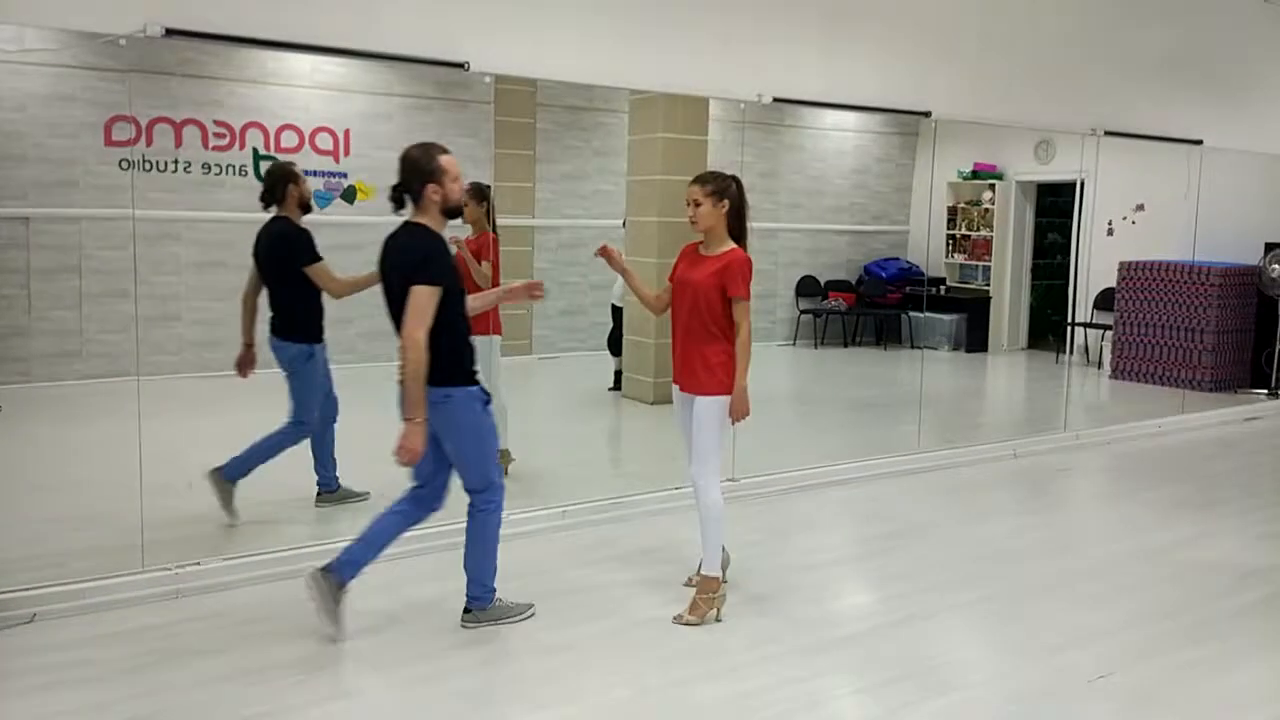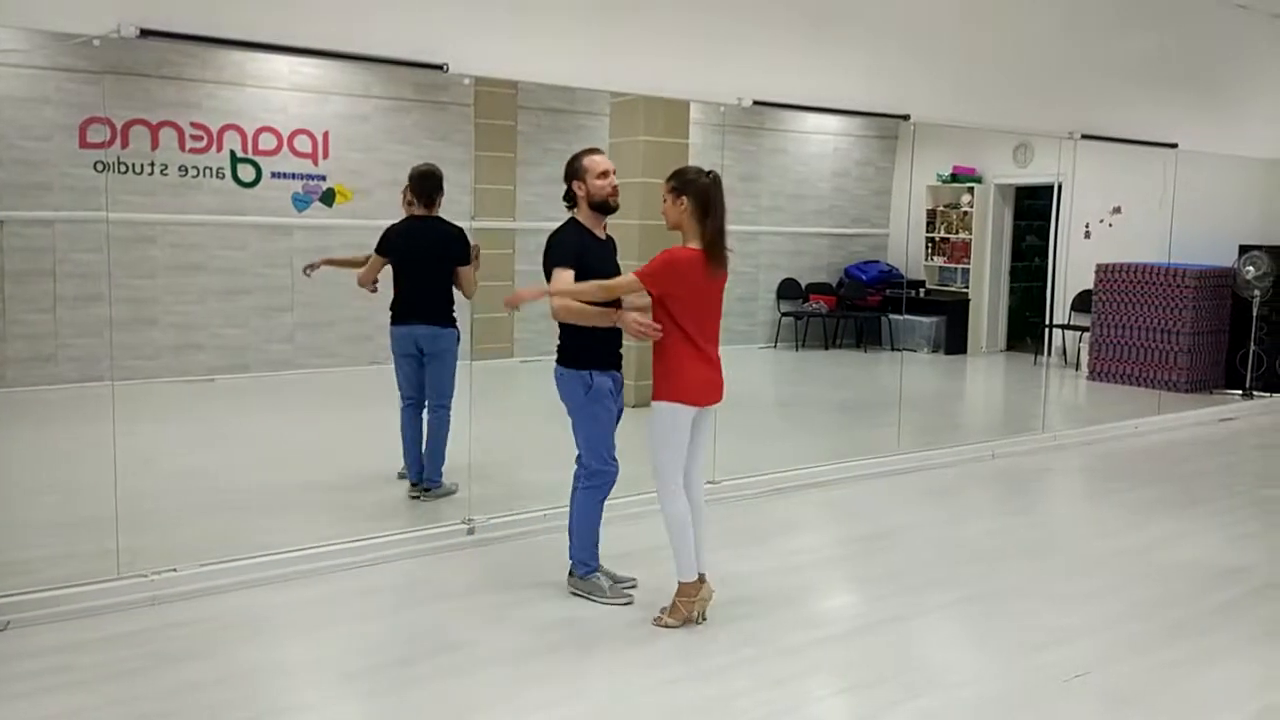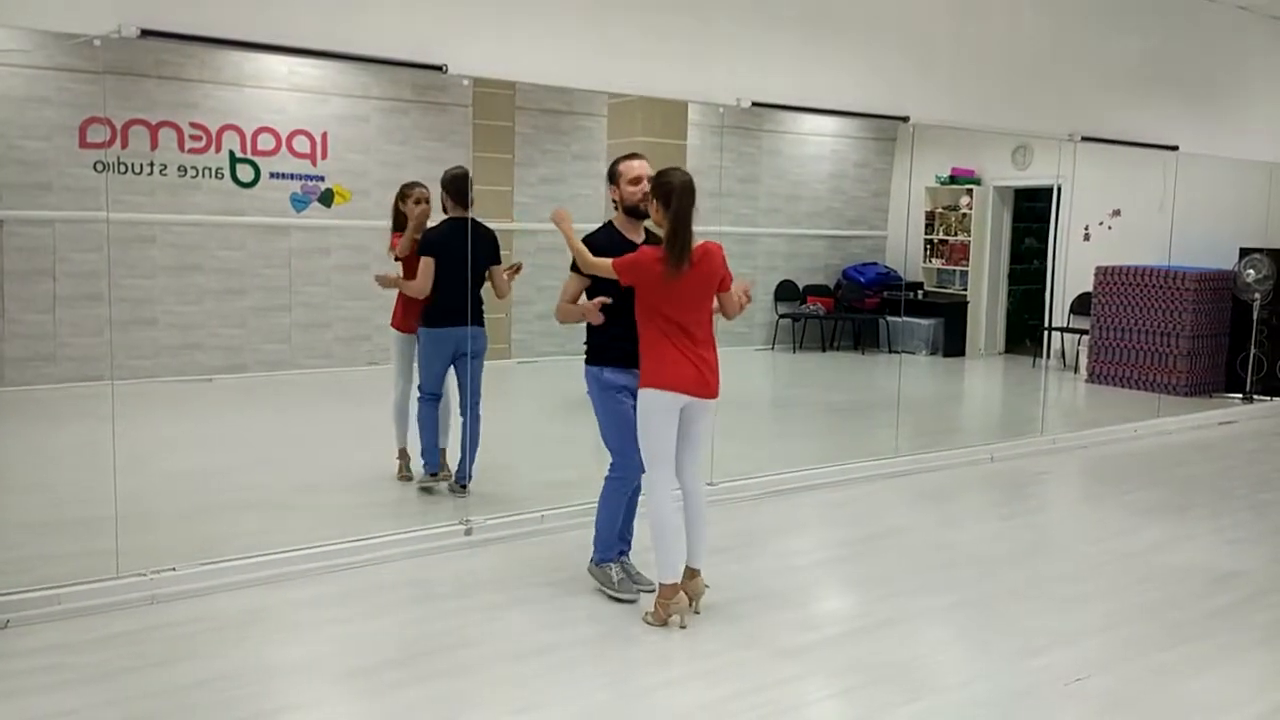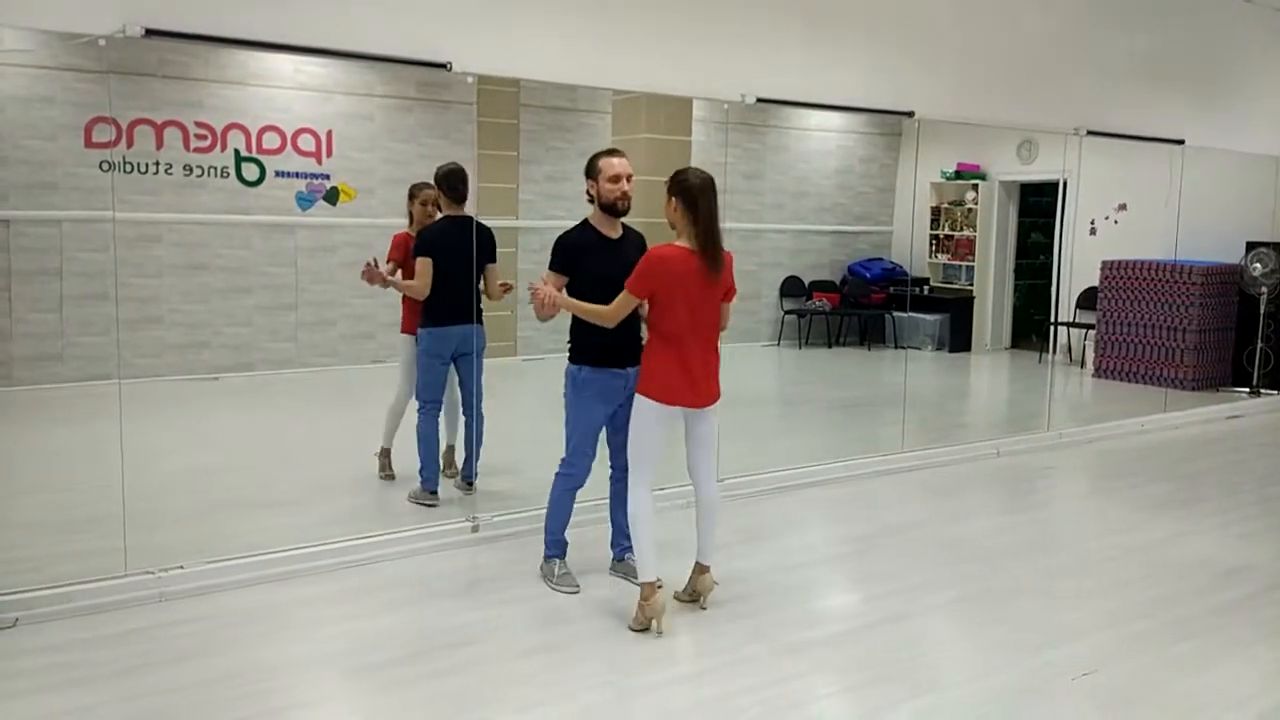
dt=1s
person 1, frame 1
left shoulder: (735, 261)
right shoulder: (688, 254)
left elbow: (743, 328)
right elbow: (659, 305)
left wrist: (740, 386)
right wrist: (622, 270)
left hip: (715, 381)
right hip: (685, 378)
left knee: (704, 476)
right knee: (699, 472)
left ankle: (712, 585)
right ankle: (715, 552)
person 1, frame 2
left shoulder: (674, 261)
right shoulder: (716, 259)
left elbow: (608, 290)
left wrist: (543, 290)
left hip: (677, 388)
right hip: (707, 386)
left knee: (669, 486)
right knee: (689, 481)
left ankle: (688, 589)
right ankle: (697, 579)
person 1, frame 3
left shoulder: (647, 261)
right shoulder: (713, 254)
left elbow: (589, 265)
right elbow: (731, 310)
left wrist: (565, 226)
right wrist: (741, 294)
left hip: (661, 383)
right hip: (703, 382)
left knee: (659, 484)
right knee: (690, 478)
left ankle: (669, 590)
right ankle: (693, 575)
person 1, frame 4
left shoulder: (659, 259)
right shoulder: (722, 260)
left elbow: (610, 317)
left wrist: (558, 298)
left hip: (661, 387)
right hip: (705, 386)
left knee: (639, 484)
right knee: (704, 477)
left ankle: (650, 592)
right ankle: (702, 573)
person 2, frame 1
left shoulder: (401, 241)
right shoulder: (428, 248)
right elbow: (415, 339)
left wrist: (505, 296)
right wrist: (414, 419)
left hip: (431, 393)
right hip: (452, 395)
left knee: (425, 494)
right knee: (487, 492)
left ankle: (337, 574)
right ankle: (480, 603)
person 2, frame 2
left shoulder: (607, 242)
right shoulder: (566, 240)
right elbow: (562, 307)
left wrist: (642, 310)
right wrist: (622, 318)
left hip: (609, 372)
right hip: (583, 374)
left knee: (593, 469)
right knee: (600, 469)
left ankle: (585, 565)
right ankle: (585, 573)
person 2, frame 3
left shoulder: (657, 246)
right shoulder: (596, 244)
right elbow: (562, 310)
right wrist: (585, 312)
left hip: (647, 371)
right hip: (608, 372)
left knee: (634, 469)
right knee: (626, 465)
left ankle: (621, 556)
right ankle: (603, 558)
person 2, frame 4
left shoulder: (637, 242)
right shoulder: (572, 243)
right elbow: (544, 312)
right wrist: (545, 303)
left hip: (634, 372)
right hip: (590, 374)
left knee: (627, 468)
right knee: (576, 467)
left ankle: (623, 555)
right ankle: (553, 557)
person 3, frame 1
left shoulder: (270, 233)
right shoulder: (293, 235)
left elbow: (248, 294)
right elbow: (335, 287)
left wrist: (247, 345)
right wrist: (385, 273)
left hip: (292, 339)
right hip: (301, 343)
left knee: (326, 411)
right knee: (303, 423)
left ankle: (329, 487)
right ankle: (228, 474)
person 3, frame 2
left shoulder: (395, 233)
right shoulder: (453, 235)
left elbow: (365, 280)
right elbow: (469, 291)
left wrist: (369, 281)
right wrist: (472, 266)
left hip: (402, 329)
right hip: (439, 329)
left knee: (411, 402)
right knee: (439, 406)
left ankle: (416, 479)
right ankle: (432, 482)
person 3, frame 3
left shoulder: (433, 236)
right shoulder: (487, 236)
left elbow: (422, 289)
right elbow: (501, 291)
left wrist: (394, 282)
right wrist: (509, 276)
left hip: (437, 330)
right hip: (473, 330)
left knee: (429, 397)
right knee: (470, 406)
left ankle: (432, 469)
right ankle: (462, 479)
person 3, frame 4
left shoulder: (428, 235)
right shoulder: (484, 233)
left elbow: (421, 289)
right elbow: (493, 291)
left wrist: (388, 280)
right wrist: (503, 290)
left hip: (435, 331)
right hip: (471, 330)
left knee: (429, 407)
right knee: (472, 405)
left ankle: (428, 487)
right ankle: (468, 476)
person 4, frame 1
left shoulder: (488, 239)
right shoulder: (469, 240)
left elbow: (484, 280)
left wrist: (464, 253)
left hip: (484, 325)
left knee: (490, 390)
left ankle: (503, 451)
person 4, frame 2
left shoulder: (440, 241)
right shoulder: (396, 243)
left elbow: (461, 282)
right elbow: (366, 262)
left wrist: (473, 262)
right wrist: (325, 261)
left hip: (434, 327)
right hip: (404, 326)
left knee: (431, 392)
right knee: (408, 393)
left ankle: (430, 452)
right ankle: (411, 453)
person 4, frame 3
right shoulder: (399, 239)
right elbow: (403, 253)
right wrist: (413, 225)
right hip: (406, 324)
left knee: (442, 390)
right knee: (402, 390)
left ankle: (440, 454)
right ankle: (403, 454)
person 4, frame 4
right shoulder: (402, 240)
right elbow: (389, 274)
right hip: (414, 324)
left knee: (450, 389)
right knee: (405, 391)
left ankle: (449, 451)
right ankle: (384, 451)
